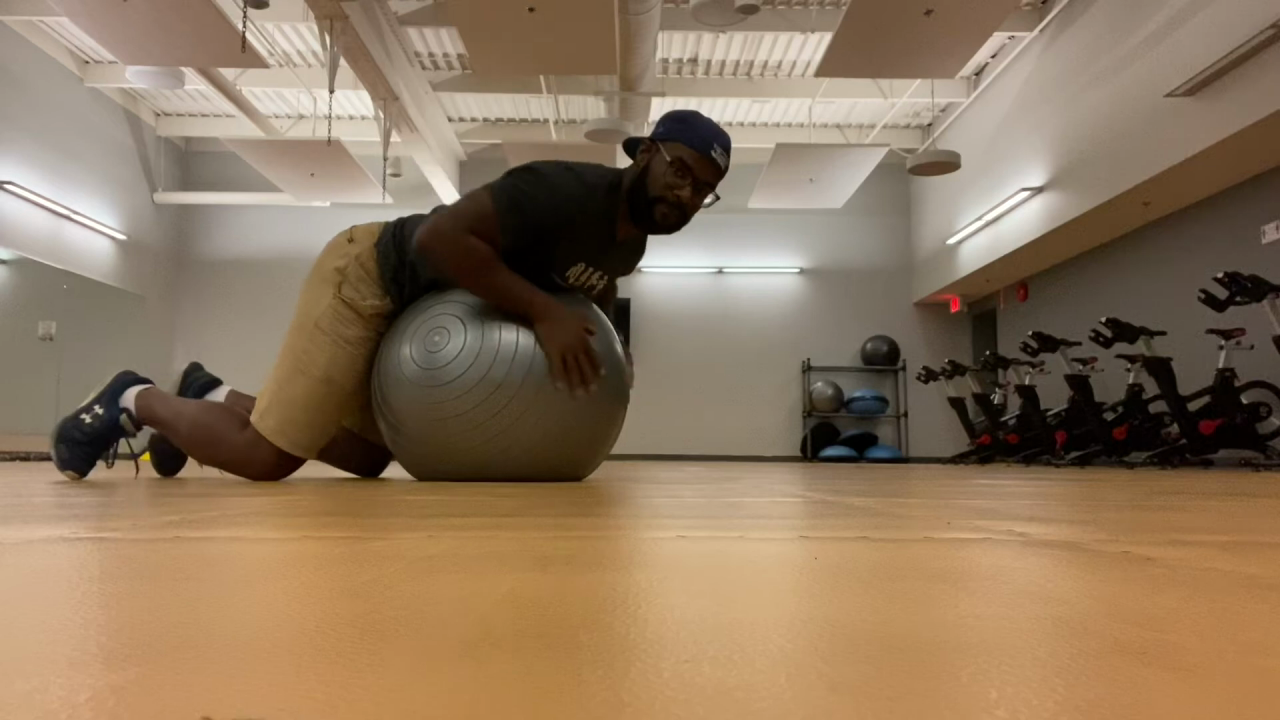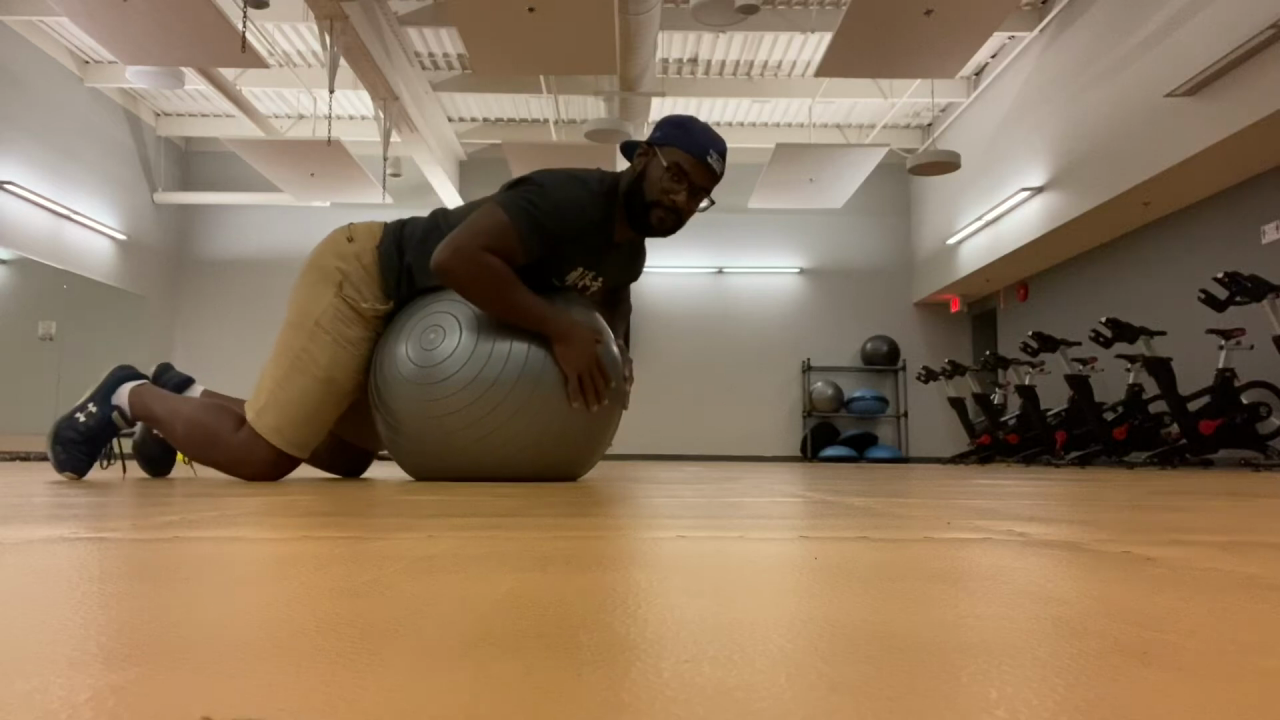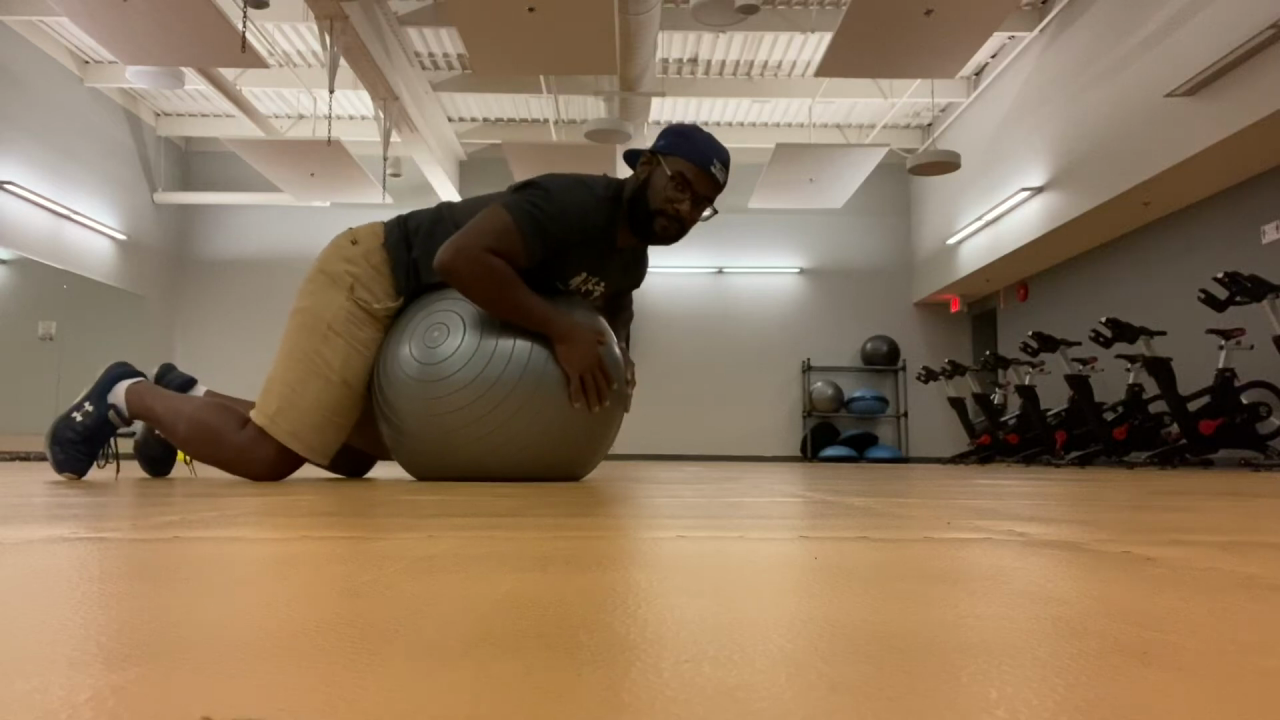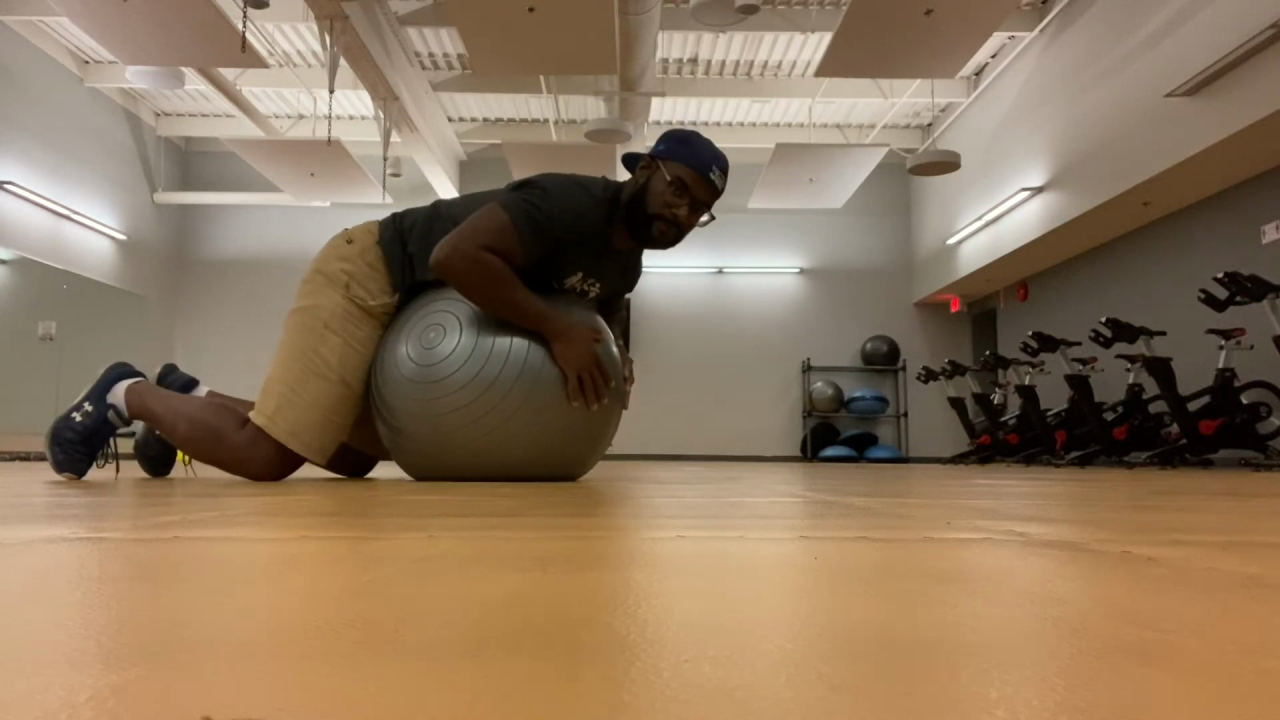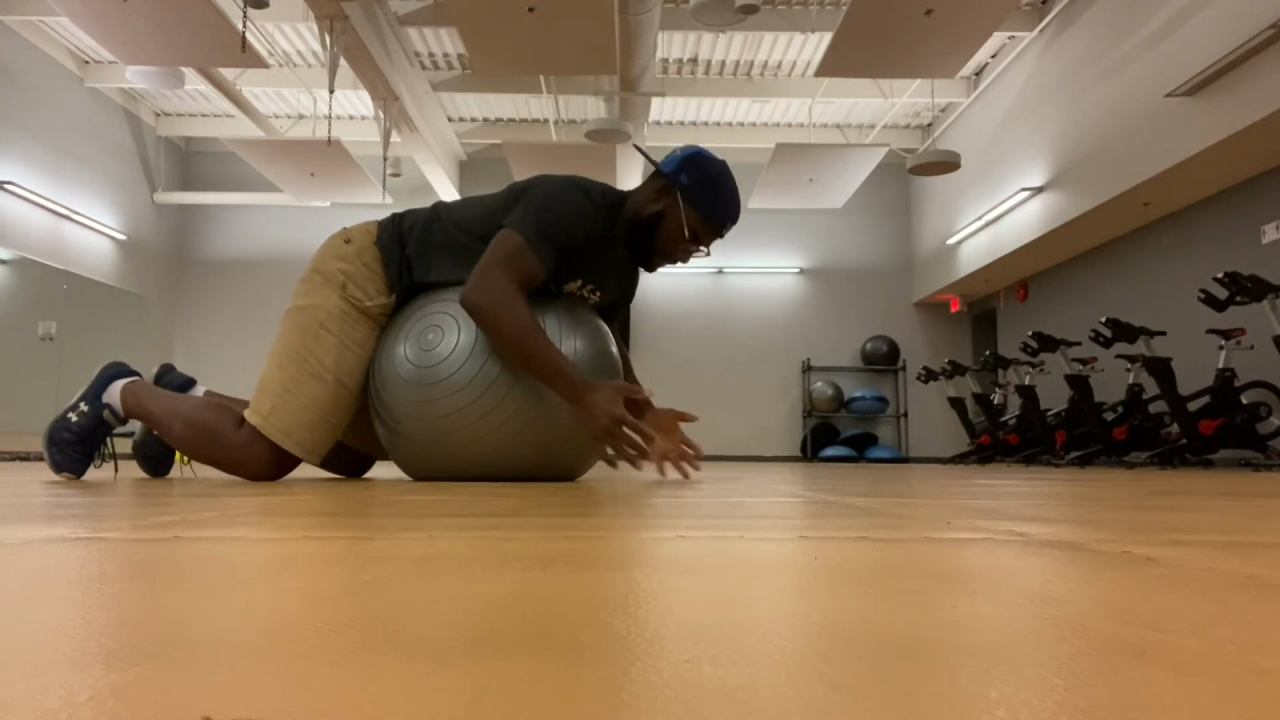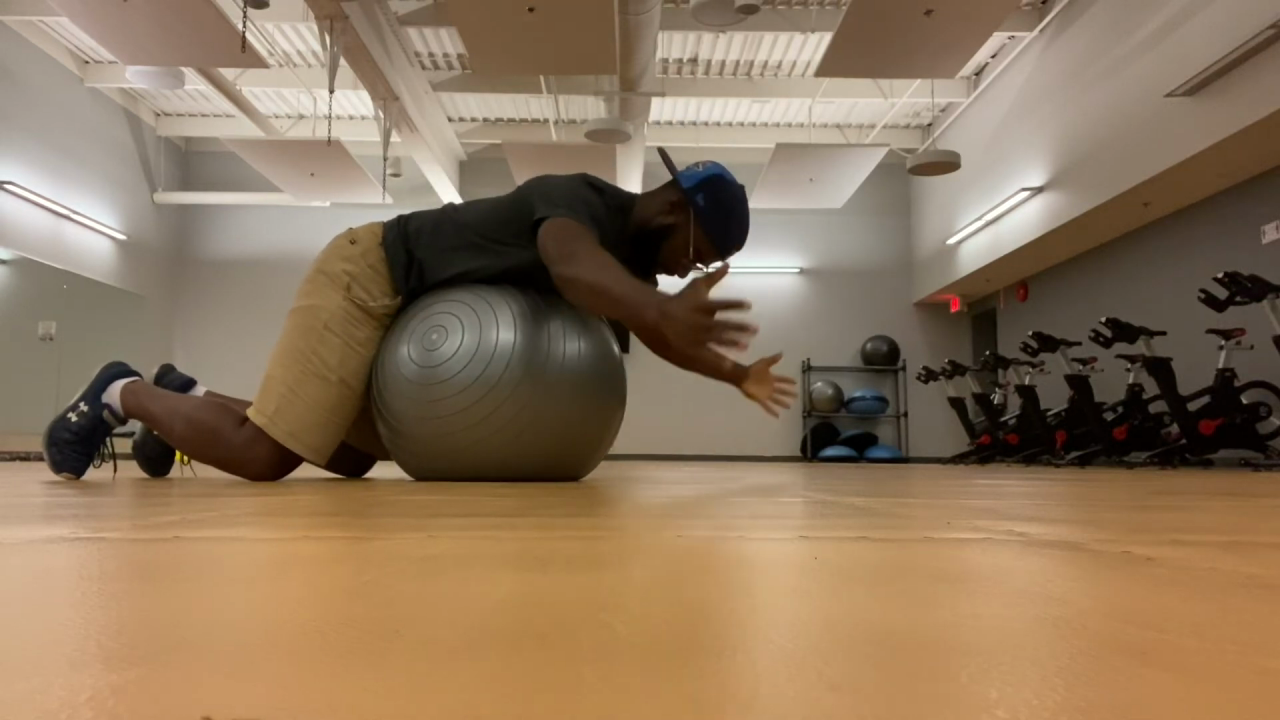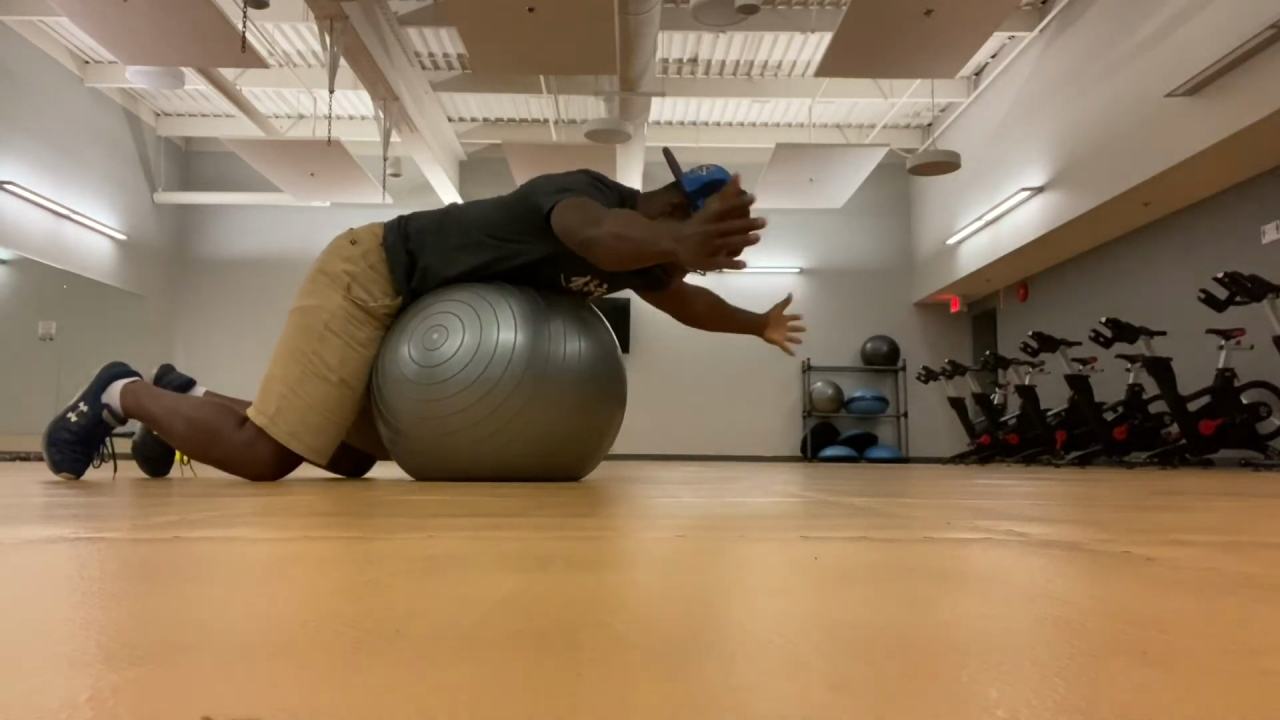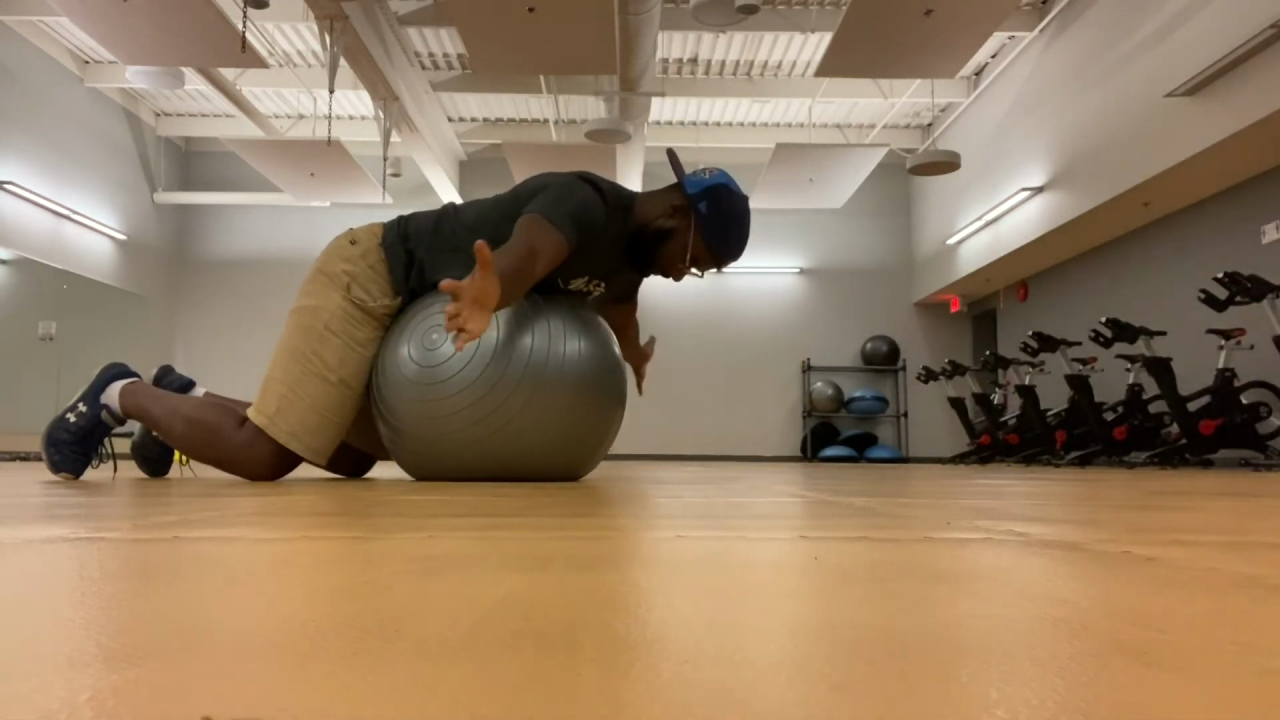
dt=0.5s
person 1, frame 1
left shoulder: (631, 242)
right shoulder: (568, 191)
left elbow: (594, 286)
right elbow: (436, 239)
left wrist: (600, 338)
right wrist: (541, 310)
left hip: (416, 313)
right hip: (370, 278)
left knee: (366, 457)
right knee: (265, 455)
left ankle: (212, 395)
right ankle: (138, 401)
person 1, frame 2
left shoulder: (629, 248)
right shoulder: (568, 199)
left elbow: (612, 298)
right elbow: (456, 259)
left wrist: (615, 348)
right wrist: (559, 331)
left hip: (407, 307)
right hip: (365, 275)
left knee: (346, 457)
right knee: (260, 456)
left ankle: (185, 395)
right ankle: (134, 398)
person 1, frame 3
left shoulder: (631, 260)
right shoulder: (575, 203)
left elbow: (613, 308)
right elbow: (459, 258)
left wrist: (615, 354)
right wrist: (561, 332)
left hip: (416, 309)
right hip: (373, 276)
left knee: (351, 456)
right knee: (264, 455)
left ankle: (187, 393)
right ankle: (128, 395)
person 1, frame 4
left shoulder: (623, 263)
right shoulder: (571, 203)
left elbow: (599, 313)
right elbow: (455, 256)
left wrist: (607, 352)
right wrist: (555, 331)
left hip: (414, 309)
right hip: (370, 274)
left knee: (351, 457)
right knee: (265, 455)
left ankle: (188, 395)
right ankle: (129, 394)
person 1, frame 5
left shoulder: (620, 269)
right shoulder: (571, 206)
right elbow: (486, 295)
left wrist: (649, 414)
right wrist: (582, 395)
left hip: (410, 312)
right hip: (365, 276)
left knee: (348, 456)
right knee: (259, 455)
left ankle: (185, 395)
right ankle: (124, 393)
person 1, frame 6
left shoulder: (632, 249)
right shoulder: (581, 202)
left elbow: (654, 326)
right elbow: (576, 270)
left wrist: (737, 375)
right wrist: (668, 315)
left hip: (412, 309)
right hip: (370, 277)
left knee: (348, 458)
right knee: (262, 455)
left ankle: (187, 396)
right ankle: (125, 395)
person 1, frame 7
left shoulder: (637, 245)
right shoulder: (590, 197)
left elbow: (686, 299)
right elbow: (599, 237)
left wrist: (756, 325)
right wrist: (676, 239)
left hip: (413, 309)
right hip: (372, 276)
left knee: (349, 456)
right knee: (263, 453)
left ankle: (188, 394)
right ankle: (124, 394)
person 1, frame 8
left shoulder: (629, 255)
right shoulder: (583, 205)
left elbow: (618, 313)
right elbow: (525, 255)
left wrist: (636, 355)
right wrist: (488, 291)
left hip: (405, 306)
right hip: (371, 277)
left knee: (350, 458)
right knee: (260, 455)
left ankle: (182, 396)
right ankle: (124, 395)
